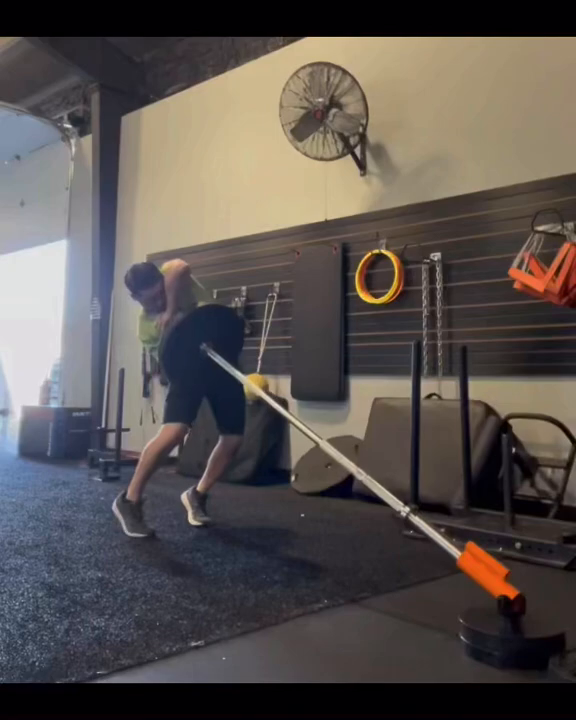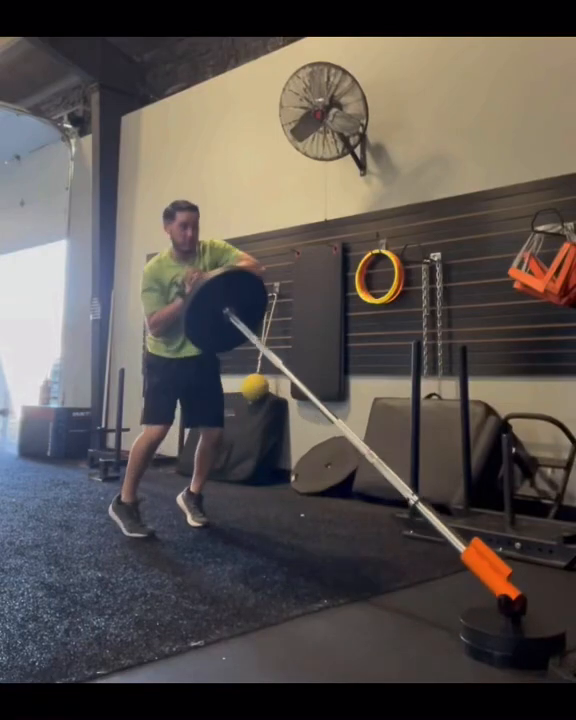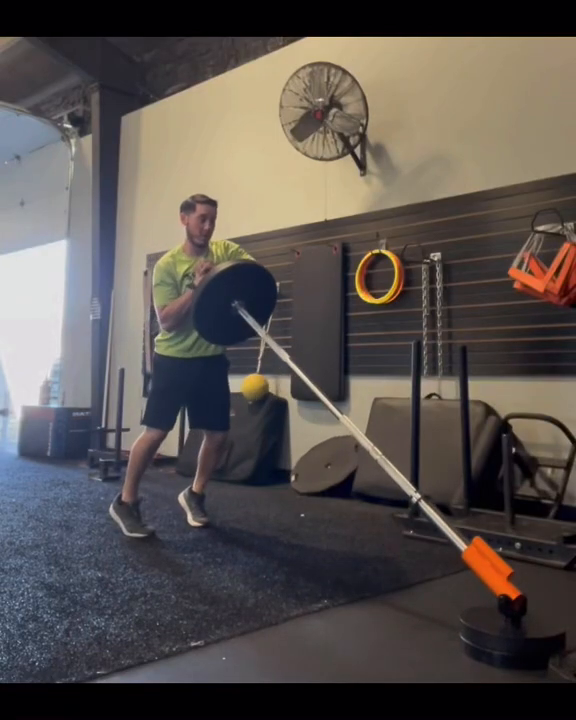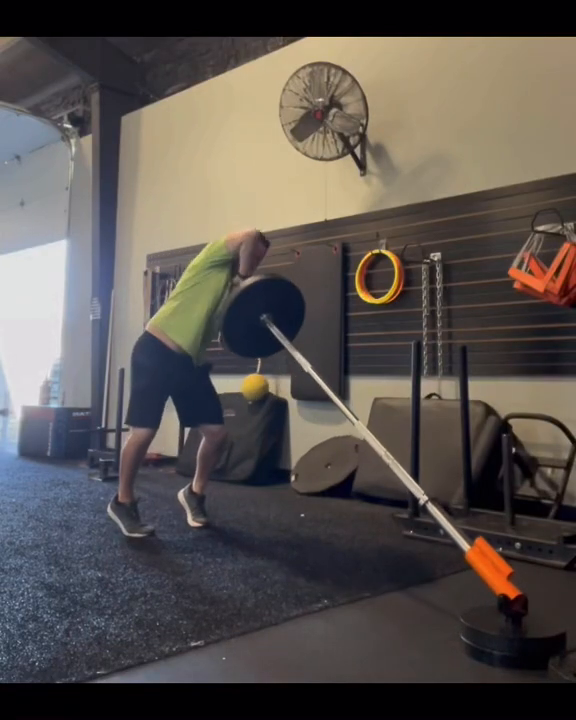
dt=0.7s
person 1, frame 1
left shoulder: (171, 275)
right shoulder: (147, 328)
left elbow: (181, 269)
right elbow: (170, 366)
left wrist: (171, 313)
left hip: (223, 361)
right hip: (188, 369)
left knee: (233, 438)
right knee: (173, 432)
left ankle: (197, 495)
right ankle: (129, 501)
person 1, frame 2
left shoulder: (213, 250)
right shoulder: (155, 270)
left elbow: (255, 268)
right elbow: (154, 325)
right wrist: (184, 298)
left hip: (203, 356)
right hip: (165, 358)
left knee: (213, 432)
right knee: (156, 429)
left ankle: (193, 495)
right ankle: (124, 503)
person 1, frame 3
left shoulder: (227, 251)
right shoulder: (167, 265)
right elbow: (166, 320)
right wrist: (195, 288)
left hip: (212, 359)
right hip: (174, 359)
left knee: (217, 434)
right knee: (155, 432)
left ankle: (194, 495)
right ankle: (125, 502)
person 1, frame 4
left shoulder: (231, 290)
right shoulder: (215, 256)
right elbow: (251, 235)
right wrist: (243, 277)
left hip: (189, 361)
right hip: (156, 352)
left knee: (216, 432)
right knee: (144, 431)
left ankle: (194, 494)
right ankle: (122, 502)
